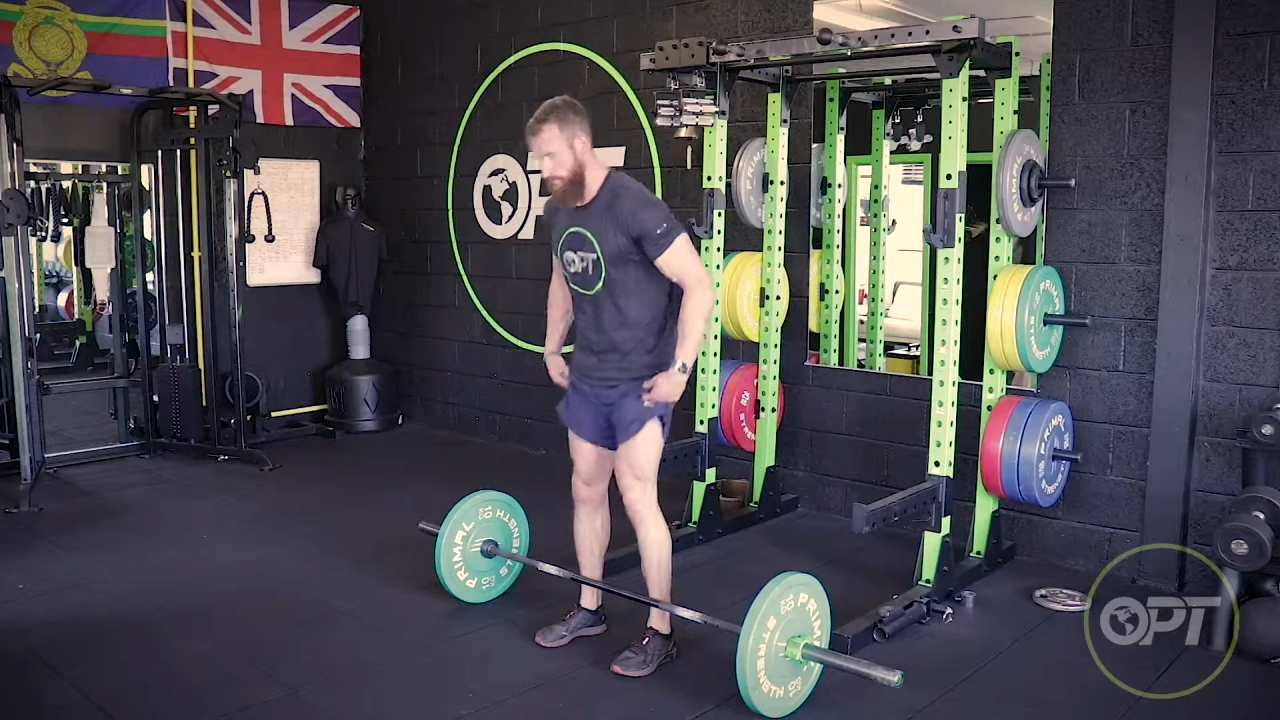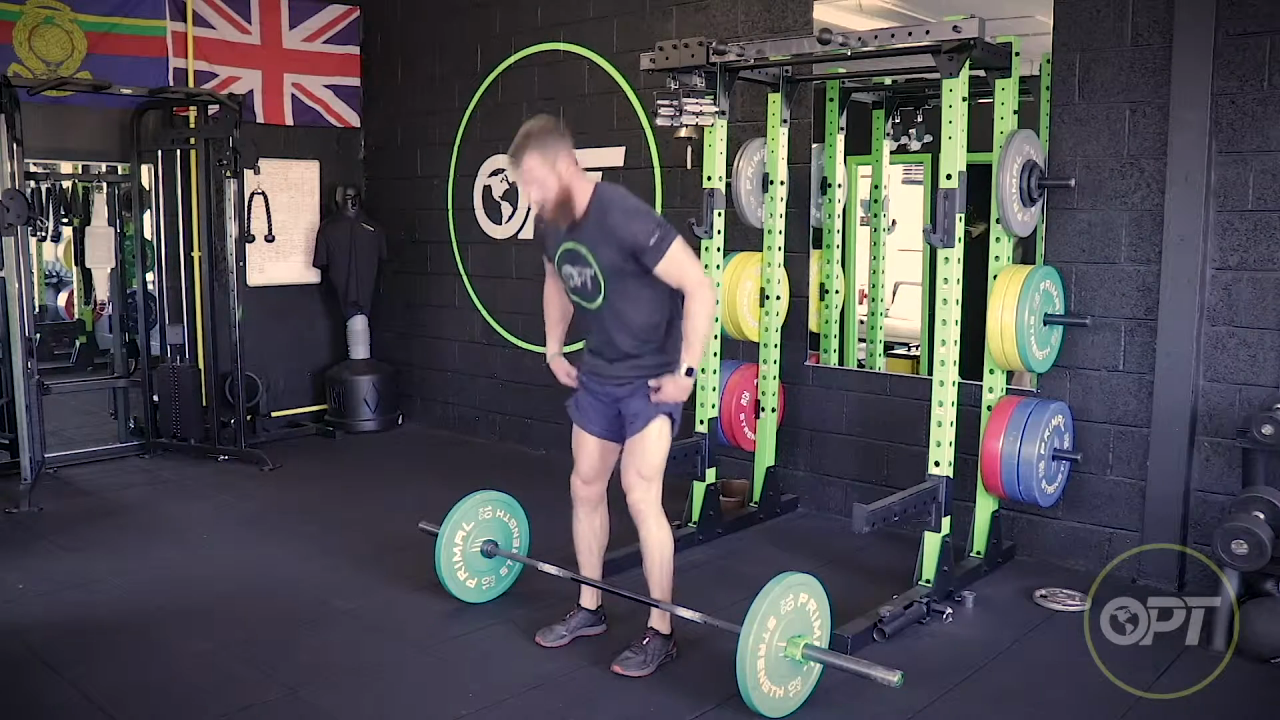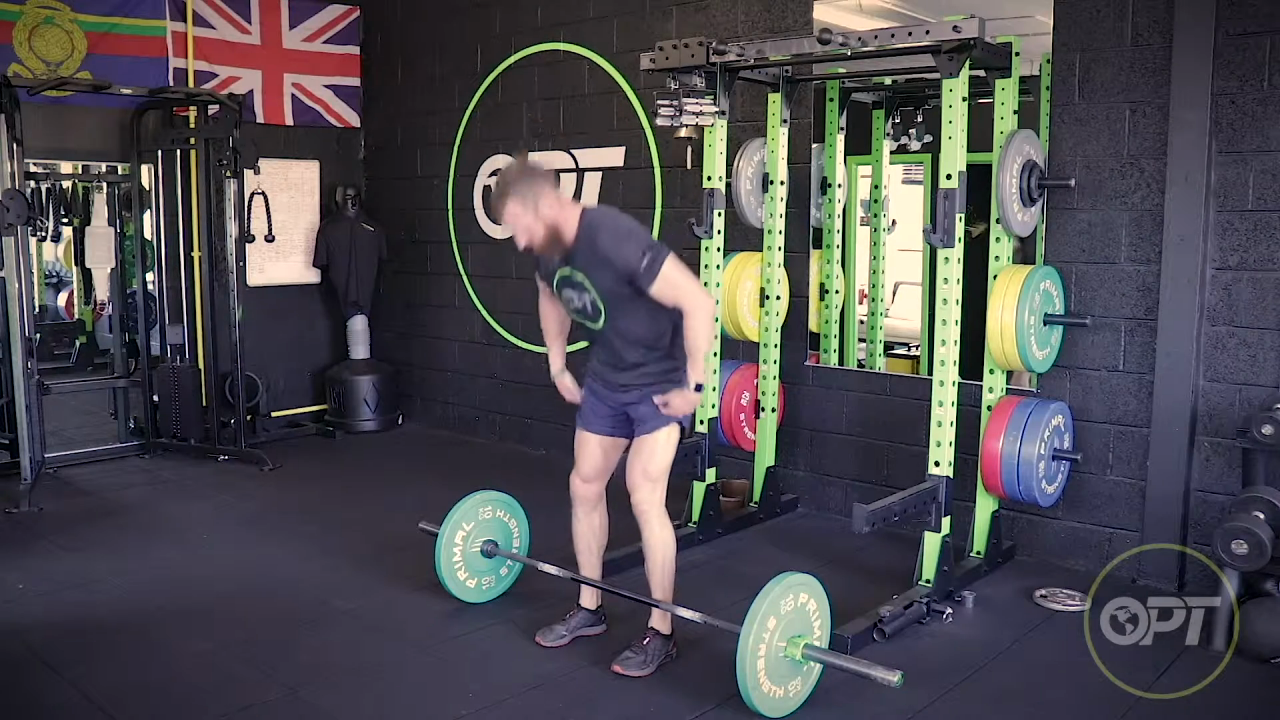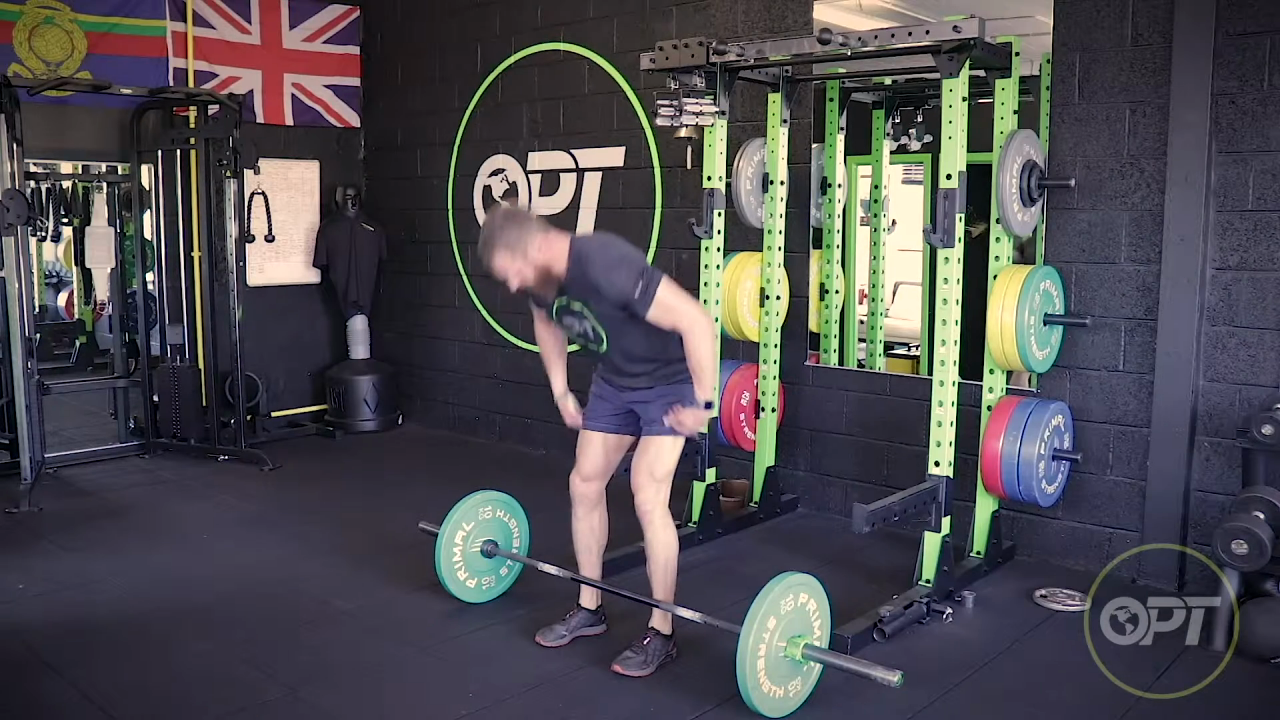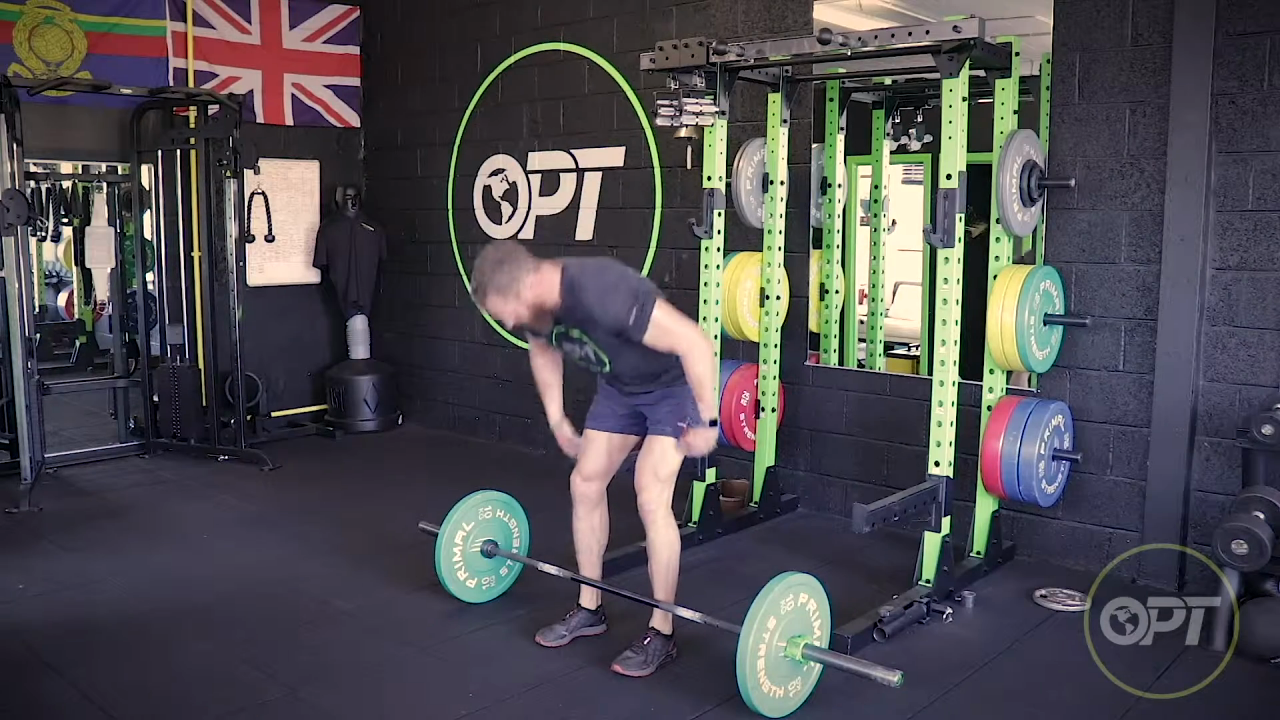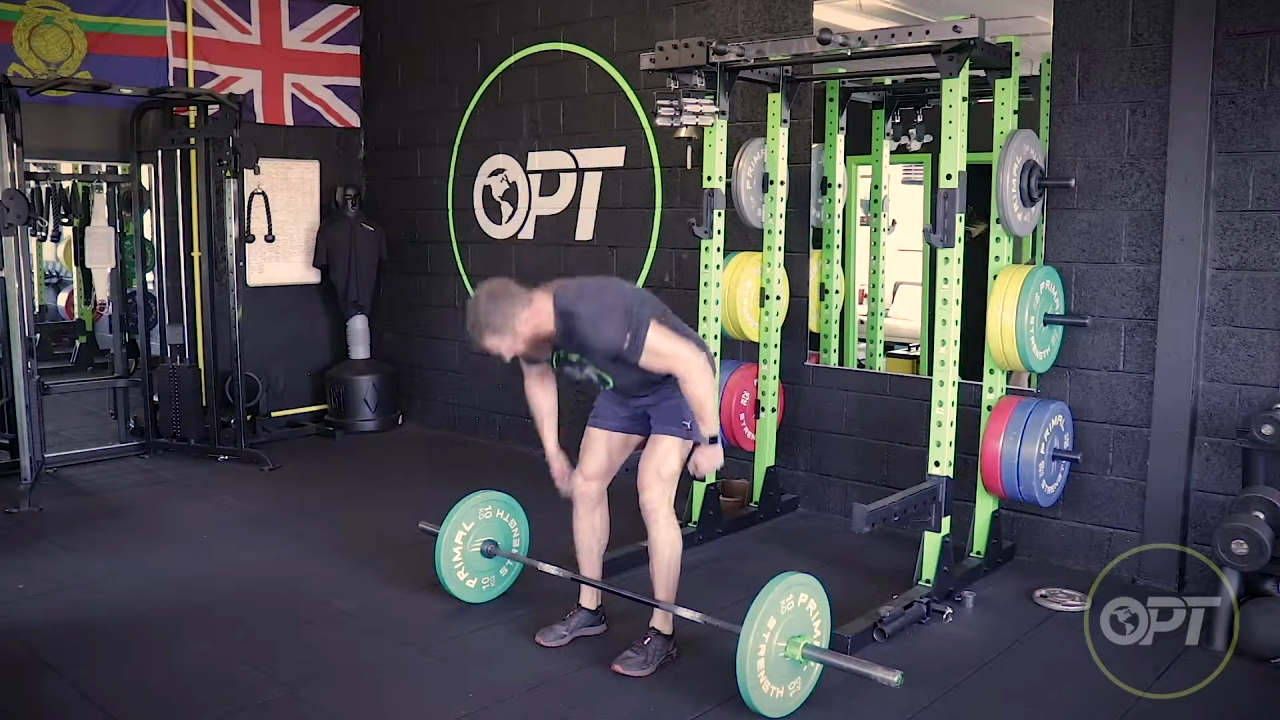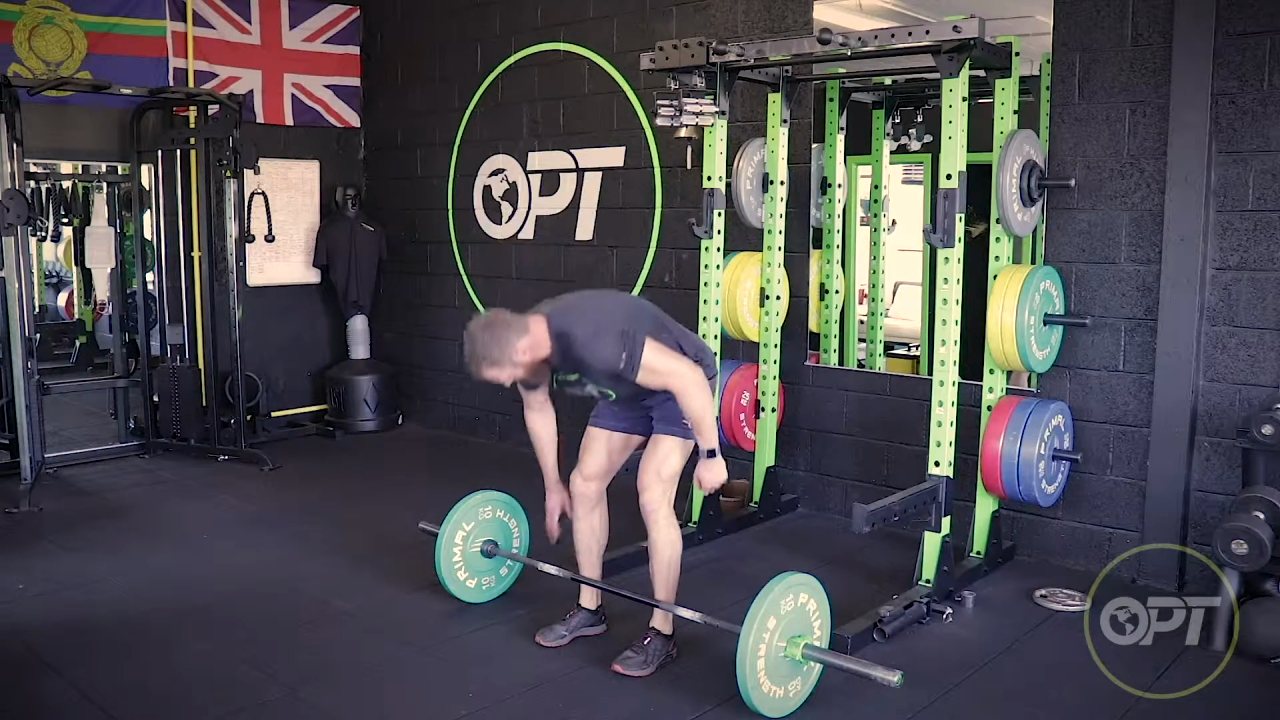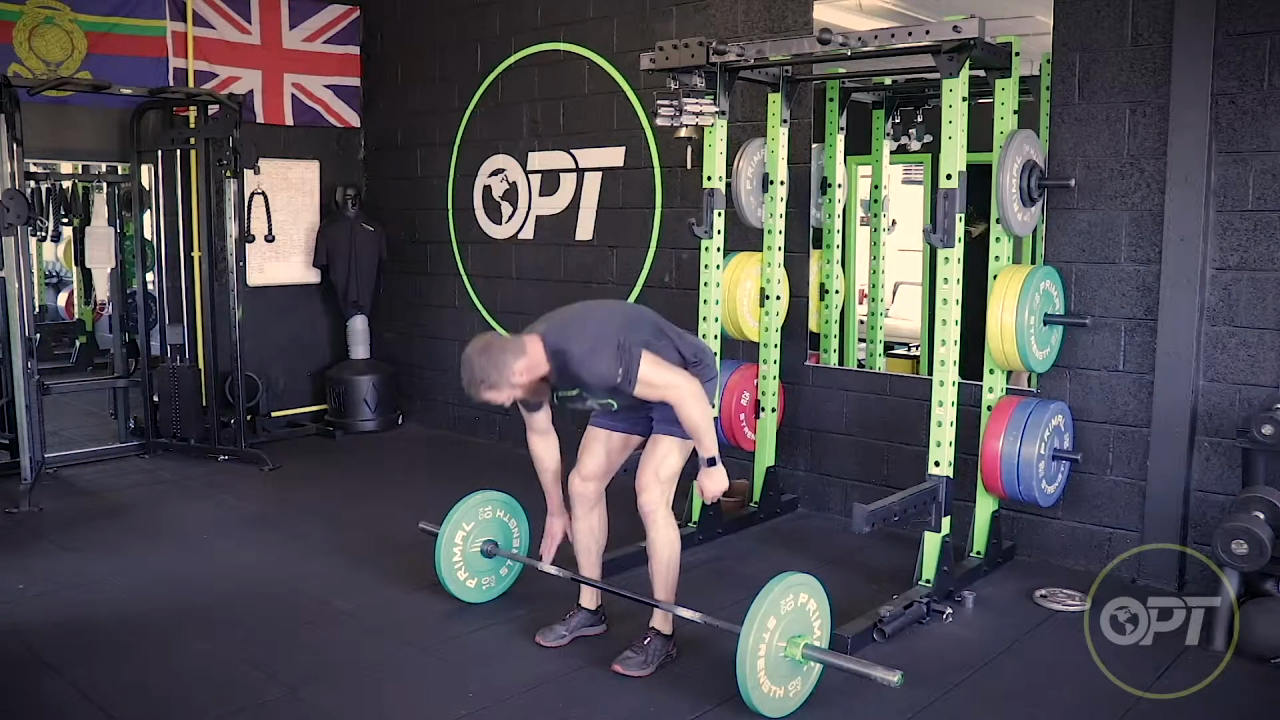
dt=0.1s
person 1, frame 1
left shoulder: (635, 208)
right shoulder: (557, 212)
left elbow: (700, 287)
left wrist: (680, 369)
right wrist: (553, 348)
left hip: (642, 379)
right hip: (589, 376)
left knee: (637, 497)
right knee: (585, 490)
left ankle: (660, 630)
right ankle: (589, 607)
person 1, frame 2
left shoulder: (626, 218)
right shoulder: (552, 223)
left elbow: (699, 288)
left wrist: (686, 372)
right wrist: (554, 347)
left hip: (655, 378)
right hip: (599, 374)
left knee: (640, 499)
right knee: (585, 487)
left ankle: (660, 631)
right ankle: (589, 609)
person 1, frame 3
left shoulder: (618, 242)
right shoulder: (547, 249)
left elbow: (699, 304)
left wrist: (693, 385)
right wrist: (557, 366)
left hip: (661, 382)
right hip: (608, 377)
left knee: (645, 497)
right knee: (585, 485)
left ankle: (661, 631)
right ankle: (588, 608)
person 1, frame 4
left shoulder: (608, 269)
right shoulder: (539, 276)
left elbow: (697, 322)
right elbow: (546, 322)
left wrist: (701, 403)
right wrist: (560, 391)
left hip: (670, 382)
right hip: (616, 381)
left knee: (648, 497)
right knee: (584, 484)
left ankle: (662, 632)
right ankle: (589, 608)
person 1, frame 5
left shoulder: (603, 294)
right shoulder: (535, 304)
left elbow: (694, 343)
right elbow: (543, 349)
left wrist: (706, 423)
right wrist: (556, 419)
left hip: (675, 383)
right hip: (621, 384)
left knee: (651, 496)
right knee: (585, 482)
left ankle: (662, 632)
right ankle: (589, 608)
person 1, frame 6
left shoulder: (596, 322)
right shoulder: (531, 328)
left elbow: (691, 362)
right elbow: (539, 381)
left wrist: (709, 441)
right wrist: (554, 453)
left hip: (678, 381)
right hip: (626, 385)
left knee: (652, 496)
right knee: (585, 484)
left ankle: (662, 633)
right ankle: (589, 609)
person 1, frame 7
left shoulder: (593, 340)
right shoulder: (530, 347)
left elbow: (688, 377)
right elbow: (538, 410)
left wrist: (710, 455)
right wrist: (552, 487)
left hip: (679, 384)
right hip: (627, 388)
left knee: (652, 496)
right knee: (585, 483)
left ankle: (662, 632)
right ankle: (589, 608)
person 1, frame 8
left shoulder: (588, 360)
right shoulder: (527, 367)
left elbow: (684, 388)
right elbow: (541, 436)
left wrist: (710, 464)
right wrist: (555, 510)
left hip: (682, 380)
right hip: (629, 388)
left knee: (650, 495)
right knee: (584, 484)
left ankle: (661, 632)
right ankle: (589, 609)
